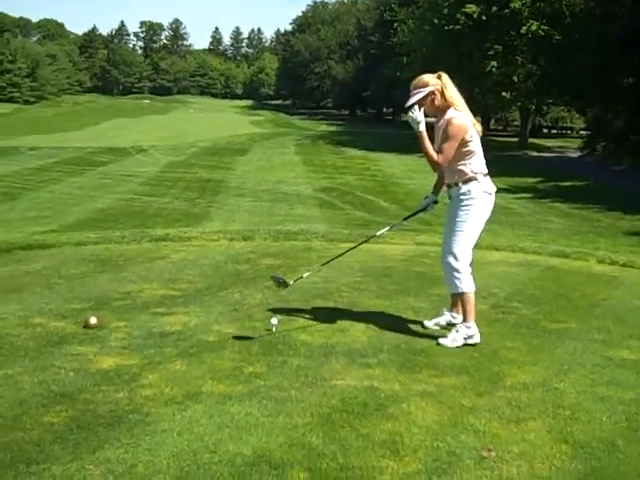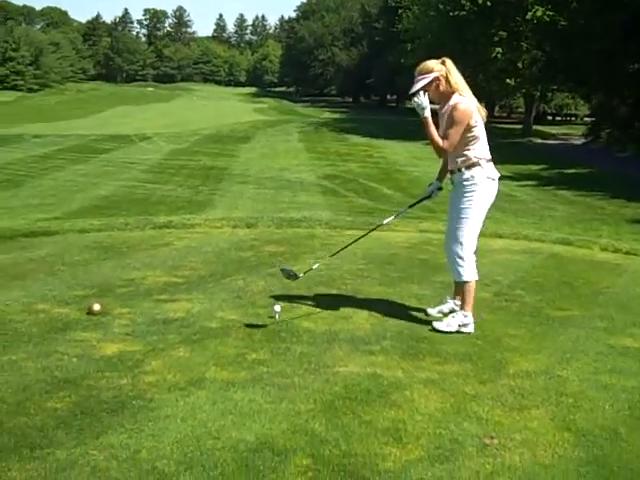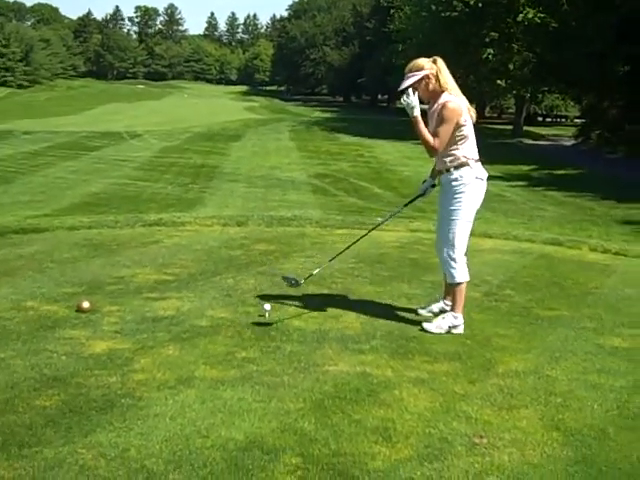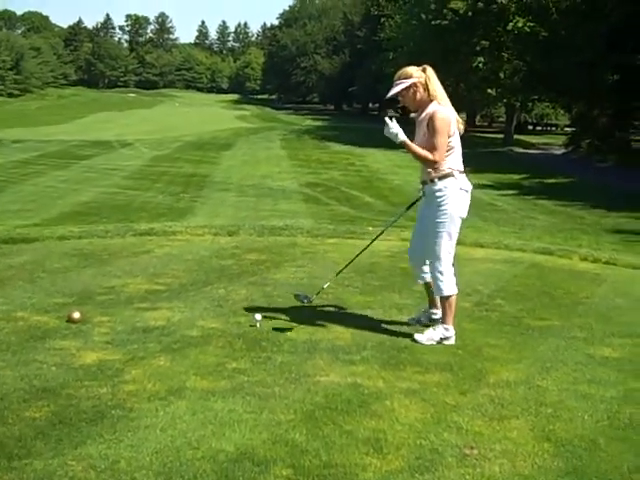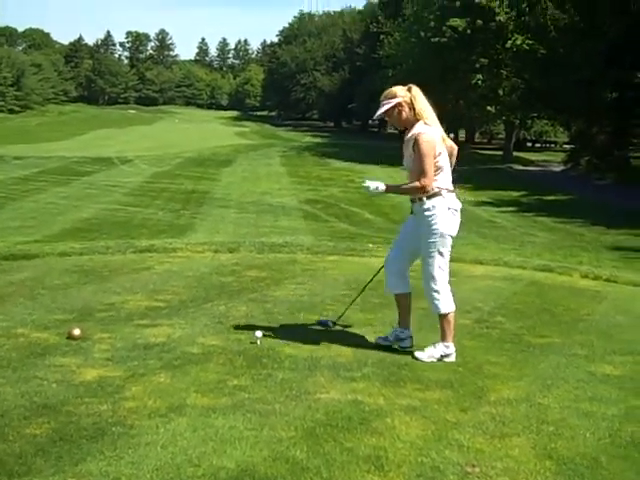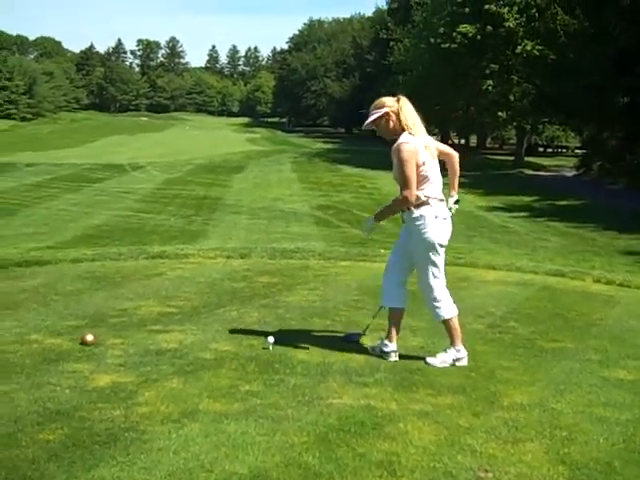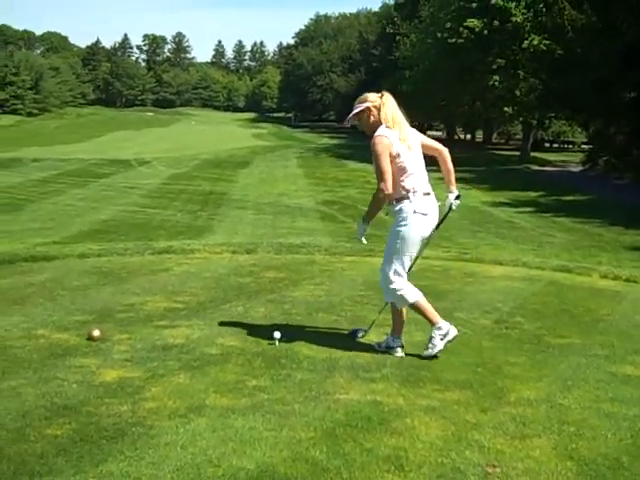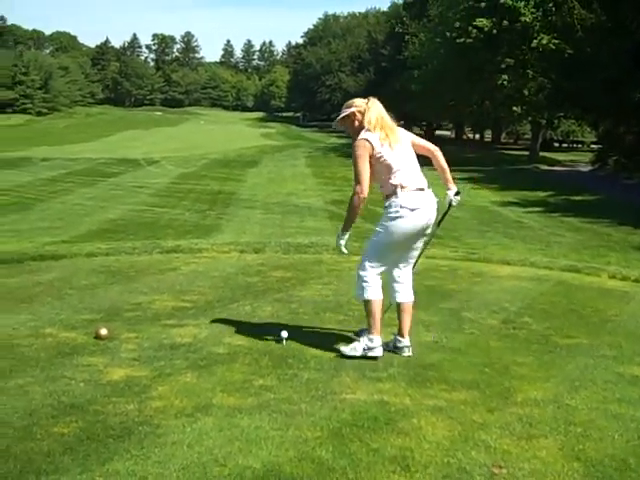
dt=0.2s
person 1, frame 1
left shoulder: (456, 121)
right shoulder: (442, 121)
left elbow: (438, 163)
left wrist: (420, 130)
right wrist: (433, 194)
left hip: (474, 195)
right hip: (459, 194)
left knee: (457, 258)
right knee: (449, 257)
left ankle: (469, 327)
right ankle: (454, 313)
person 1, frame 2
left shoulder: (461, 107)
right shoulder: (446, 106)
left elbow: (443, 149)
left wrist: (425, 116)
right wrist: (438, 181)
left hip: (477, 181)
right hip: (462, 180)
left knee: (462, 247)
right knee: (452, 245)
left ankle: (465, 316)
right ankle: (457, 300)
person 1, frame 3
left shoulder: (451, 105)
right shoulder: (436, 105)
left elbow: (435, 147)
left wrist: (414, 115)
right wrist: (432, 176)
left hip: (465, 181)
right hip: (450, 180)
left knee: (454, 248)
right knee: (444, 246)
left ankle: (455, 317)
right ankle: (448, 301)
person 1, frame 4
left shoulder: (438, 114)
right shoulder: (425, 115)
left elbow: (435, 160)
left wrist: (402, 139)
left hip: (449, 192)
right hip: (433, 191)
left knee: (440, 261)
right knee: (418, 253)
left ankle: (446, 329)
right ankle: (435, 309)
person 1, frame 5
left shoulder: (422, 136)
right shoulder: (423, 131)
left elbow: (424, 185)
right elbow: (453, 149)
left wrist: (385, 187)
right wrist: (445, 183)
left hip: (438, 211)
right hip: (423, 211)
left knee: (435, 279)
right knee: (394, 264)
left ankle: (447, 346)
right ankle: (403, 331)
person 1, frame 6
left shoulder: (403, 146)
right shoulder: (419, 138)
left elbow: (408, 196)
right elbow: (453, 155)
left wrist: (376, 218)
right wrist: (453, 193)
left hip: (427, 220)
right hip: (421, 219)
left knee: (434, 287)
right knee: (393, 276)
left ankle: (457, 350)
right ankle: (390, 344)
person 1, frame 7
left shoulder: (380, 139)
right shoulder: (407, 131)
left elbow: (385, 189)
right elbow: (442, 151)
left wrist: (365, 222)
right wrist: (452, 189)
left hip: (412, 211)
right hip: (427, 207)
left knee: (392, 279)
right knee: (393, 273)
left ankle: (441, 327)
right ankle: (396, 339)
person 1, frame 8
left shoulder: (363, 142)
right shoulder: (397, 132)
left elbow: (361, 192)
right elbow: (433, 152)
left wrist: (344, 231)
right wrist: (450, 186)
left hip: (404, 208)
right hip: (427, 203)
left knee: (368, 271)
right knee: (400, 271)
left ankle: (372, 339)
right ankle: (402, 339)
